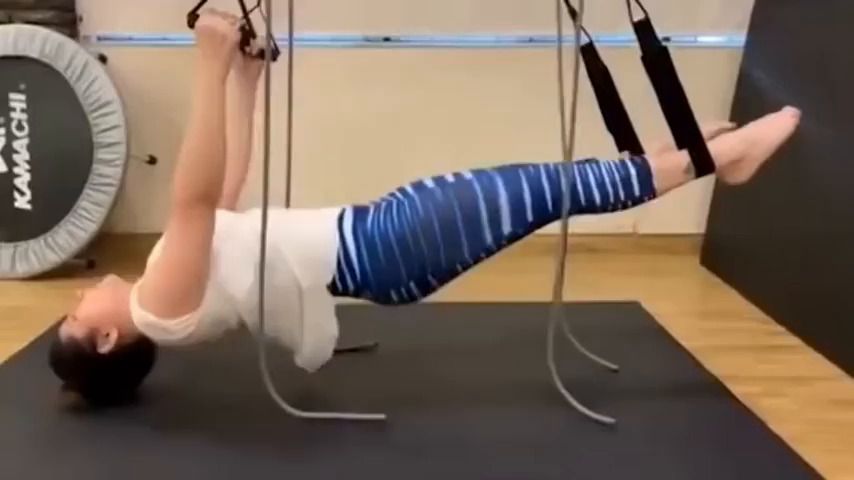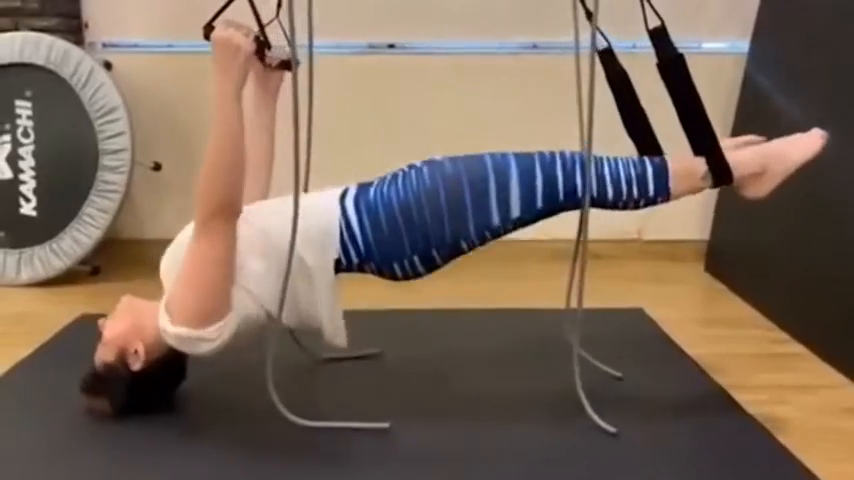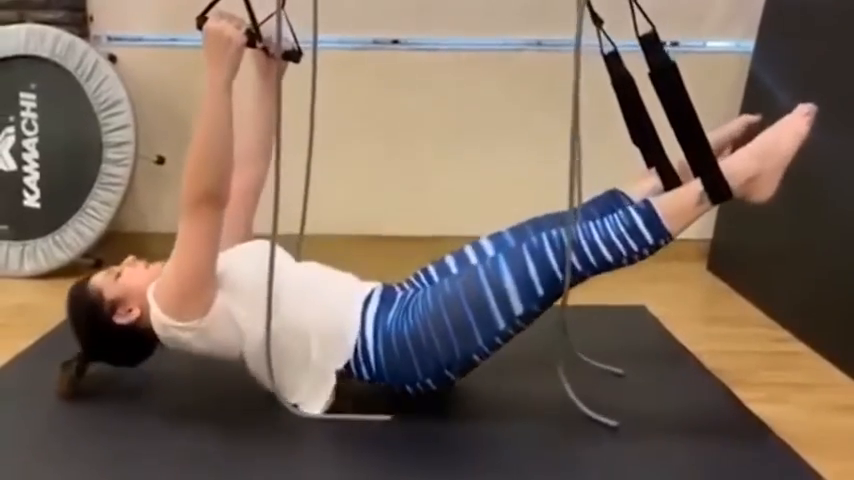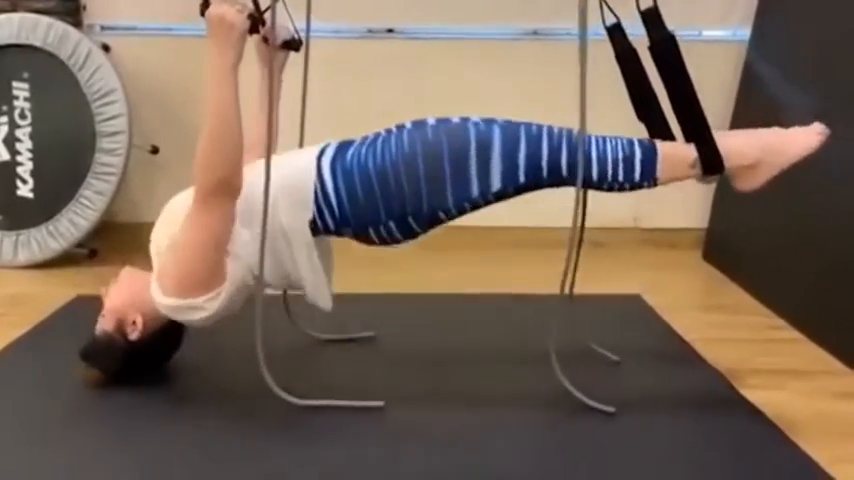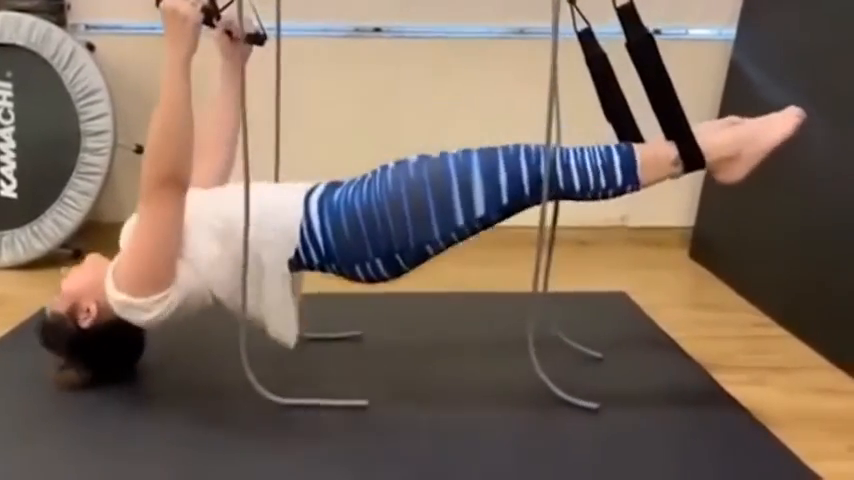
dt=0.7s
person 1, frame 1
left shoulder: (159, 293)
right shoulder: (161, 312)
left elbow: (226, 195)
right elbow: (196, 199)
left wrist: (245, 81)
right wrist: (210, 67)
left hip: (363, 242)
right hip: (374, 252)
left knee: (544, 185)
right knee: (549, 188)
left ankle: (696, 154)
right ankle: (713, 157)
person 1, frame 2
left shoulder: (180, 294)
right shoulder: (187, 320)
left elbow: (250, 202)
right elbow: (219, 211)
left wrist: (263, 92)
right wrist: (227, 79)
left hip: (366, 220)
right hip: (379, 226)
left knee: (558, 179)
right knee: (560, 178)
left ankle: (706, 163)
right ankle: (731, 169)
person 1, frame 3
left shoulder: (208, 275)
right shoulder: (180, 310)
left elbow: (246, 180)
right elbow: (204, 197)
left wrist: (267, 83)
right wrist: (218, 72)
left hip: (388, 315)
right hip: (397, 346)
left knee: (555, 234)
right knee: (561, 250)
left ankle: (691, 167)
right ankle: (733, 176)
person 1, frame 4
left shoulder: (174, 255)
right shoulder: (180, 290)
left elbow: (248, 165)
right elbow: (218, 185)
left wrist: (271, 72)
left hip: (355, 185)
right hip: (363, 187)
left knee: (546, 155)
right knee: (546, 152)
left ankle: (713, 150)
right ankle: (723, 155)
person 1, frame 5
left shoulder: (141, 267)
right shoulder: (136, 289)
left elbow: (209, 165)
right elbow: (165, 178)
left wrist: (233, 69)
left hip: (341, 219)
right hip: (344, 232)
left knee: (527, 170)
right knee: (528, 169)
left ankle: (688, 146)
right ankle: (711, 151)
